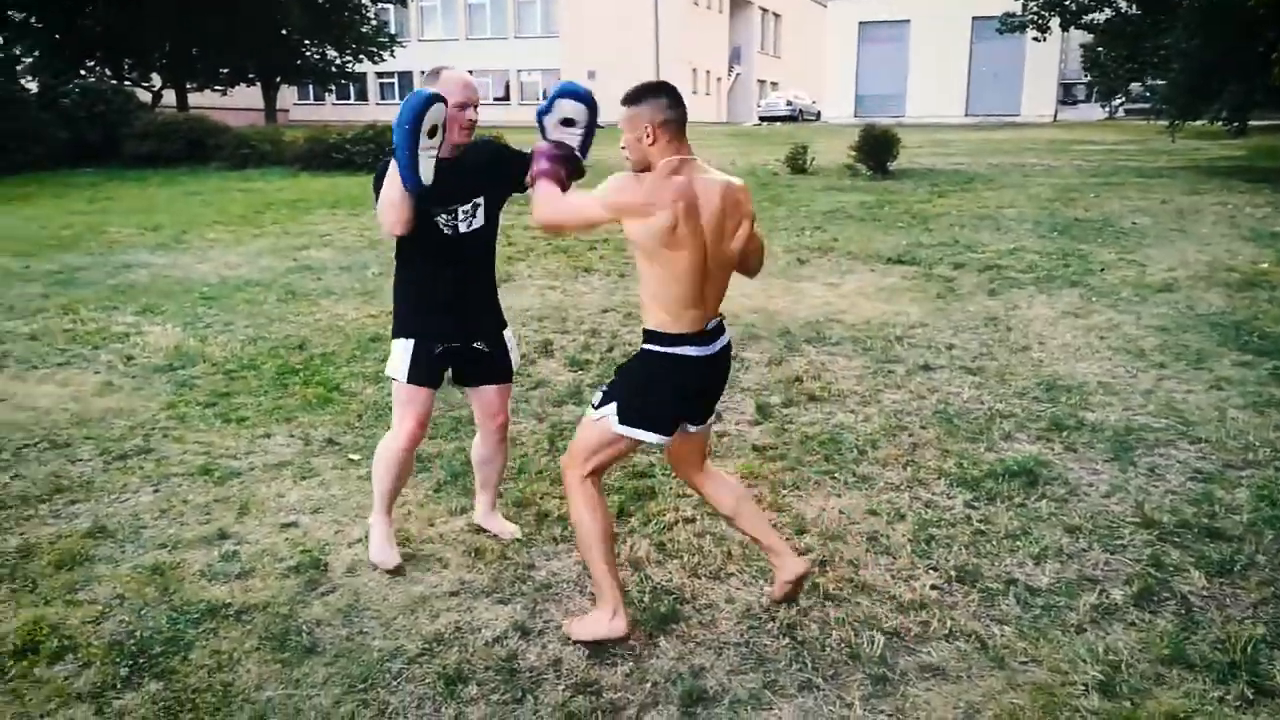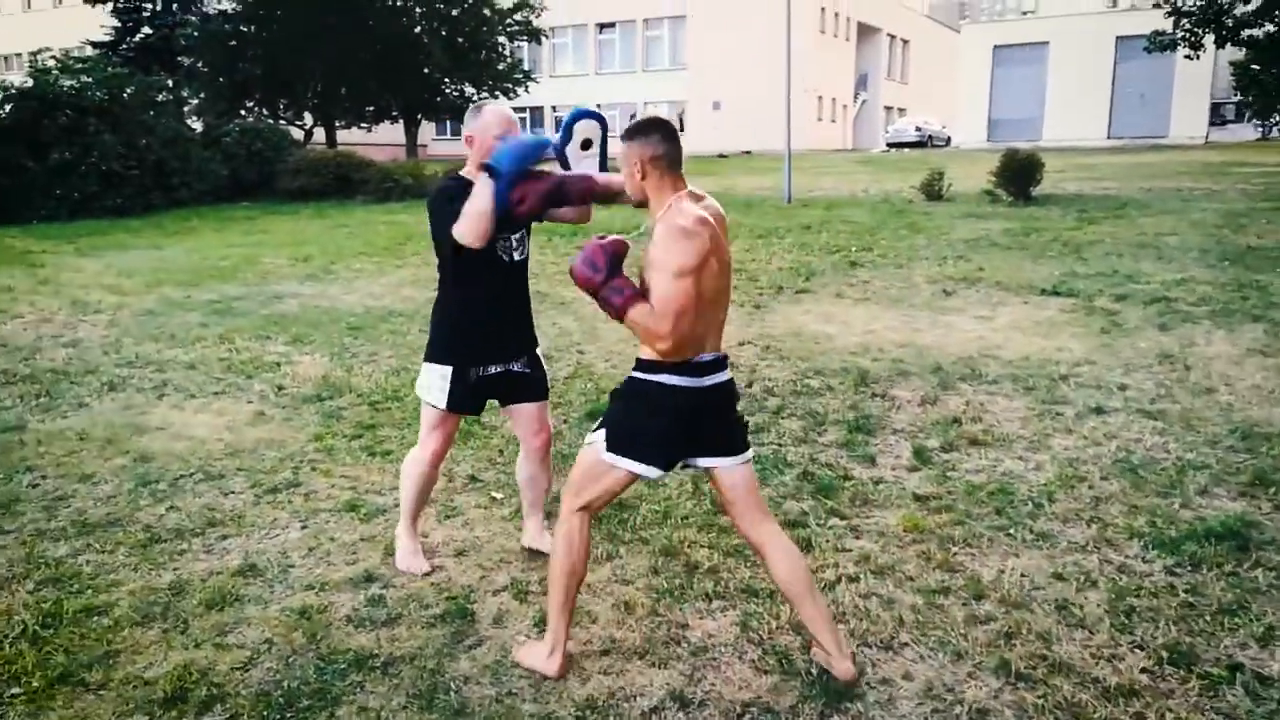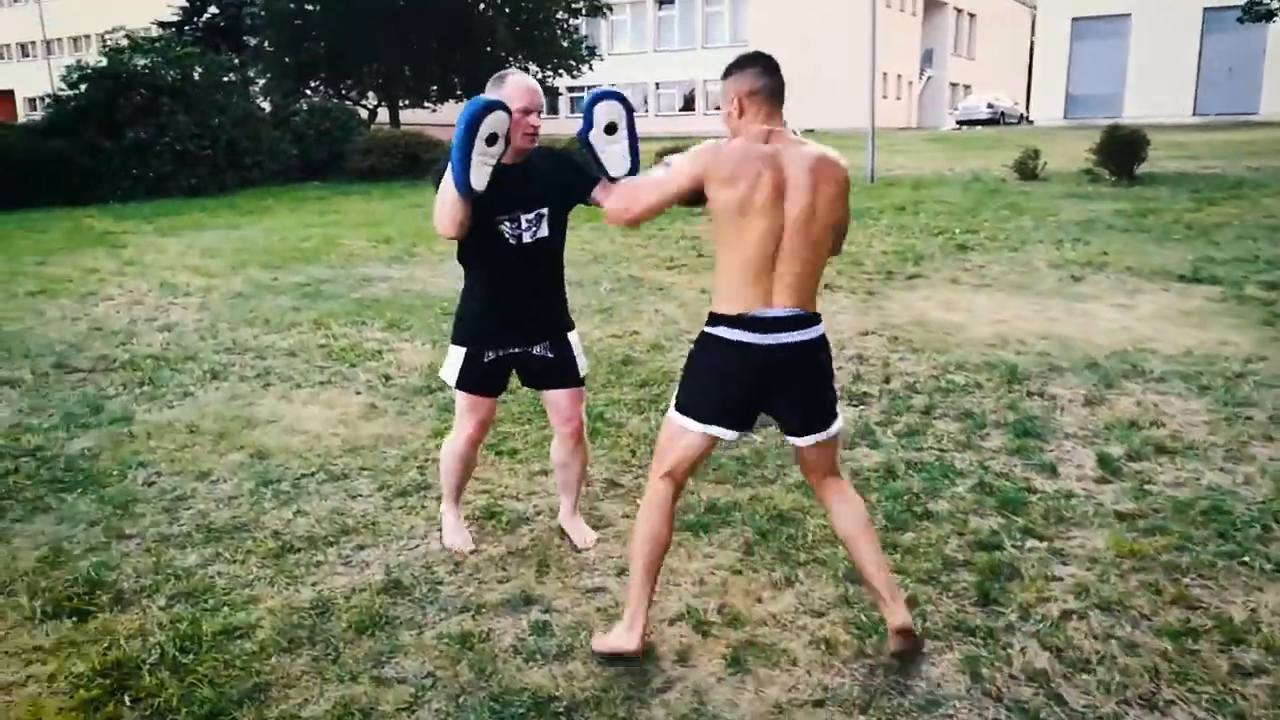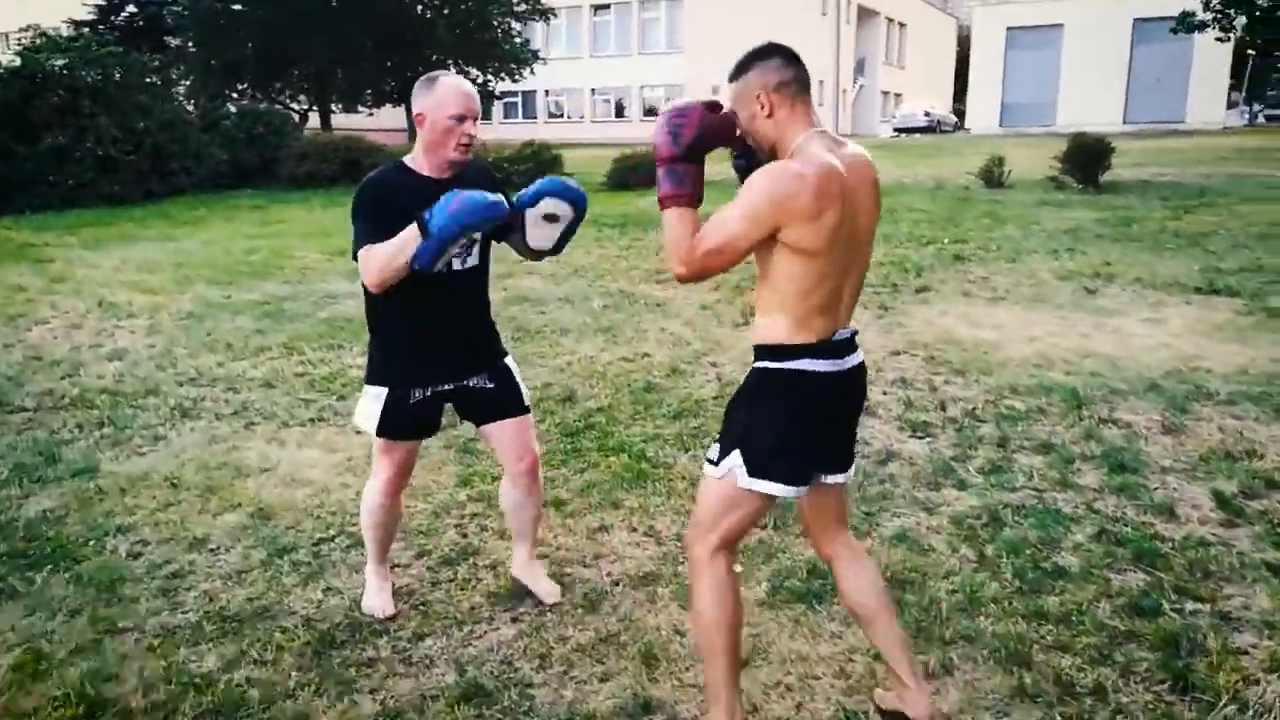
dt=1s
person 1, frame 1
left shoulder: (638, 191)
right shoulder: (731, 192)
left elbow: (547, 215)
right elbow: (751, 263)
left wrist: (544, 165)
left hip: (665, 362)
right hip: (711, 352)
left knee: (579, 469)
right knee: (693, 467)
left ankle: (609, 611)
right ankle: (785, 560)
person 1, frame 2
left shoulder: (676, 232)
right shoulder: (705, 207)
left elbow: (666, 337)
left wrist: (610, 287)
left hip: (659, 392)
right hip: (714, 387)
left knee: (575, 506)
right knee: (756, 521)
left ankle: (552, 647)
right ankle: (834, 649)
person 1, frame 3
left shoulder: (720, 156)
right shoulder: (831, 167)
left elbow: (619, 211)
left wrist: (633, 179)
left hip: (732, 349)
right hip: (802, 347)
left knee: (664, 477)
right knee: (829, 483)
left ankle: (632, 625)
right ankle: (894, 610)
person 1, frame 4
left shoulder: (785, 180)
right shoulder: (857, 164)
left elbow: (687, 263)
left wrist: (676, 166)
right wrist: (746, 159)
left hip: (788, 384)
right hip: (840, 371)
left knee: (708, 546)
right knee: (830, 535)
person 2, frame 1
left shoulder: (488, 157)
right shoulder: (399, 166)
right elbow: (396, 224)
right wrist: (408, 149)
left hip: (482, 319)
right hip: (422, 323)
left knee: (496, 422)
right knee: (409, 429)
left ankle: (485, 509)
right ankle: (380, 523)
person 2, frame 2
right shoulder: (447, 194)
left elbow: (577, 213)
right elbow: (472, 236)
right wrist: (492, 175)
left hip: (516, 342)
right hip: (459, 346)
left knee: (538, 438)
right knee: (433, 446)
left ankle: (534, 529)
right ankle: (406, 532)
person 2, frame 3
left shoulder: (555, 165)
right shoulder: (465, 169)
right elbow: (448, 227)
right wrist: (465, 157)
left hip: (548, 323)
right hip: (484, 327)
left knee: (570, 425)
right knee: (471, 428)
left ankle: (570, 513)
right ankle: (450, 510)
person 2, frame 4
left shoulder: (480, 179)
right shoulder: (379, 191)
left elbow: (523, 240)
right elbow: (373, 275)
left wrist: (541, 223)
right wrist: (431, 227)
left hip: (479, 352)
right hip: (404, 362)
left knee: (524, 459)
right knee: (389, 473)
left ankle: (525, 560)
right ankle: (376, 571)
